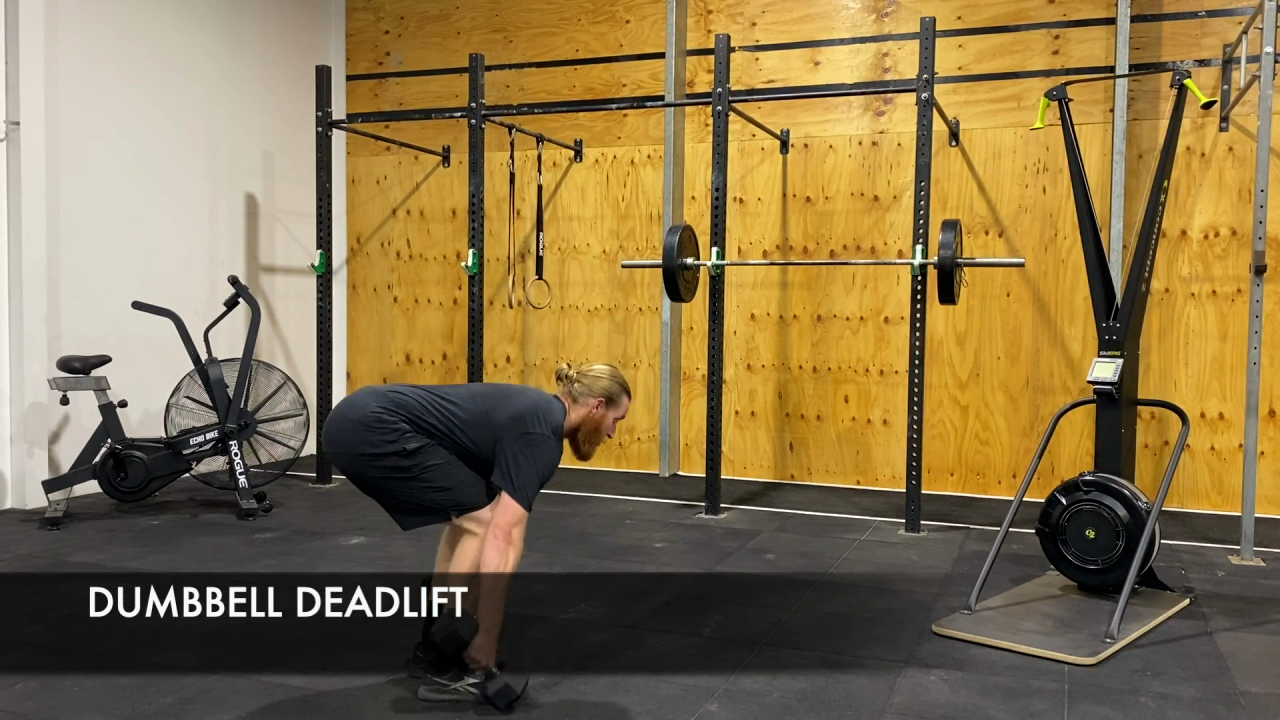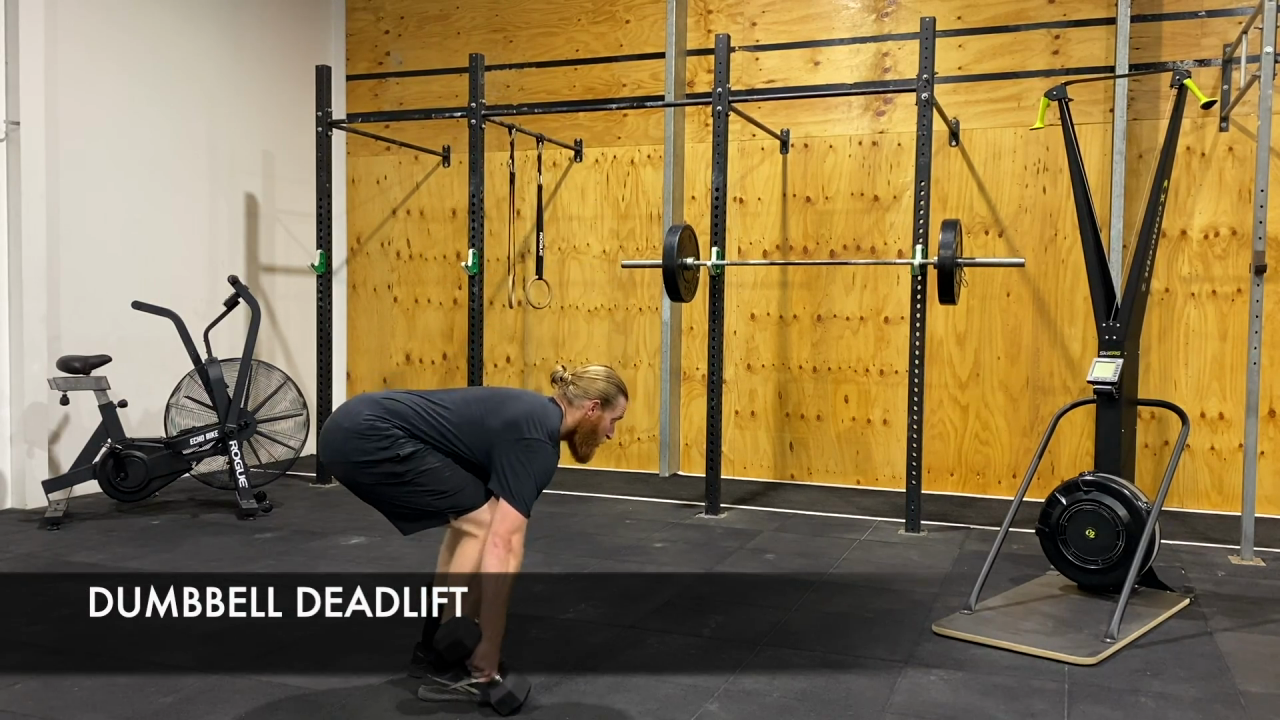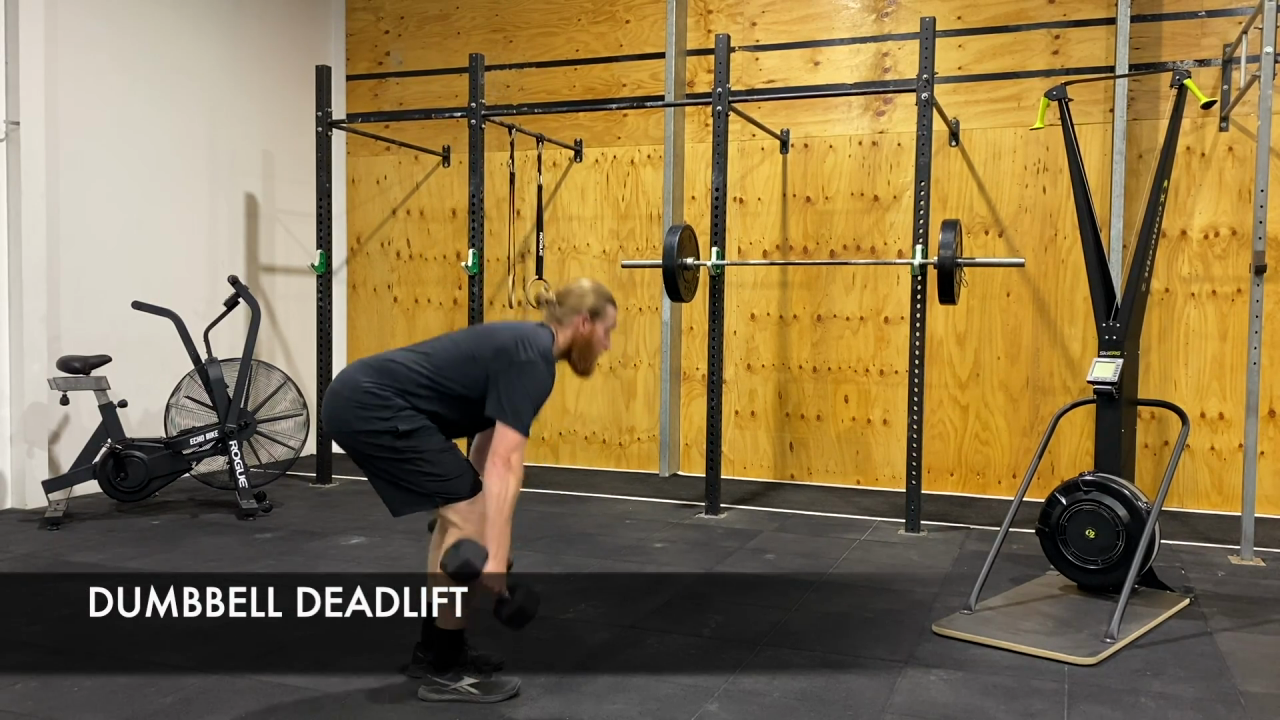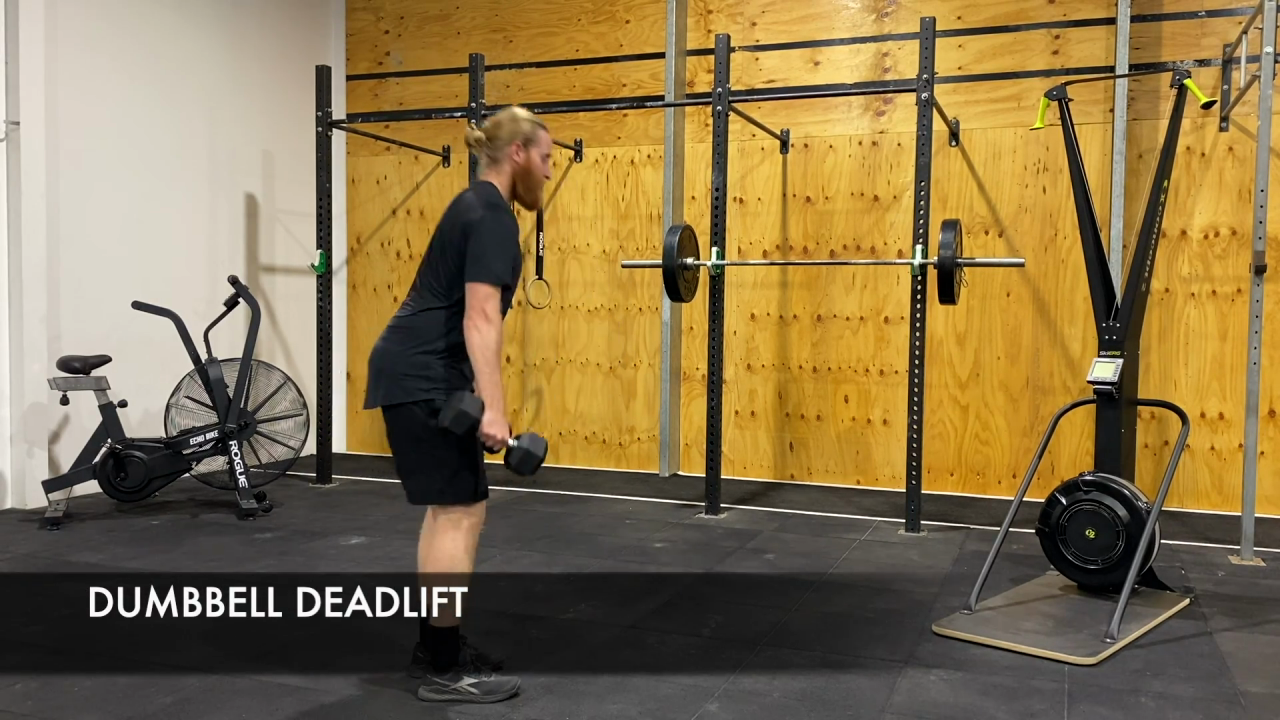
dt=0.4s
person 1, frame 1
left shoulder: (536, 411)
right shoulder: (541, 436)
left elbow: (487, 499)
right elbow: (504, 536)
right wrist: (487, 637)
left hip: (358, 422)
right hip: (371, 432)
left knee: (469, 515)
right knee: (479, 521)
left ankle: (436, 645)
right ankle: (445, 667)
person 1, frame 2
left shoulder: (532, 415)
right shoulder: (537, 441)
right elbow: (503, 543)
right wrist: (489, 647)
left hip: (354, 429)
right hip: (365, 438)
left knee: (471, 516)
right knee: (482, 523)
left ankle: (435, 645)
right ankle: (447, 666)
person 1, frame 3
left shoulder: (523, 345)
right shoulder: (532, 361)
left elbow: (489, 449)
right elbow: (505, 465)
right wrist: (495, 563)
left hip: (357, 398)
right hip: (369, 406)
left knee: (462, 509)
right knee: (468, 516)
left ankle: (437, 647)
right ankle: (445, 668)
person 1, frame 4
left shoulder: (479, 206)
right shoulder: (491, 213)
right elbow: (481, 318)
left wrist: (475, 399)
right wrist: (494, 408)
left hip: (414, 369)
right hip: (422, 376)
left knee: (450, 506)
right knee: (460, 511)
left ankle: (437, 645)
right ankle: (442, 665)
